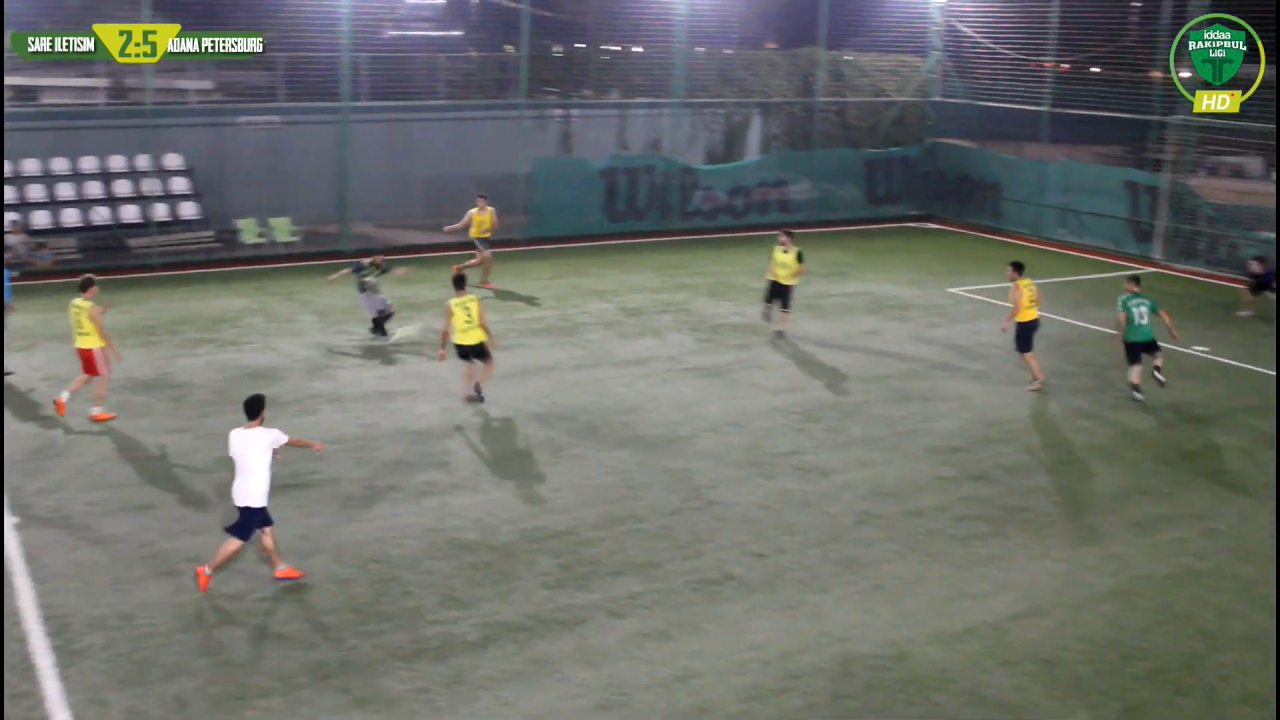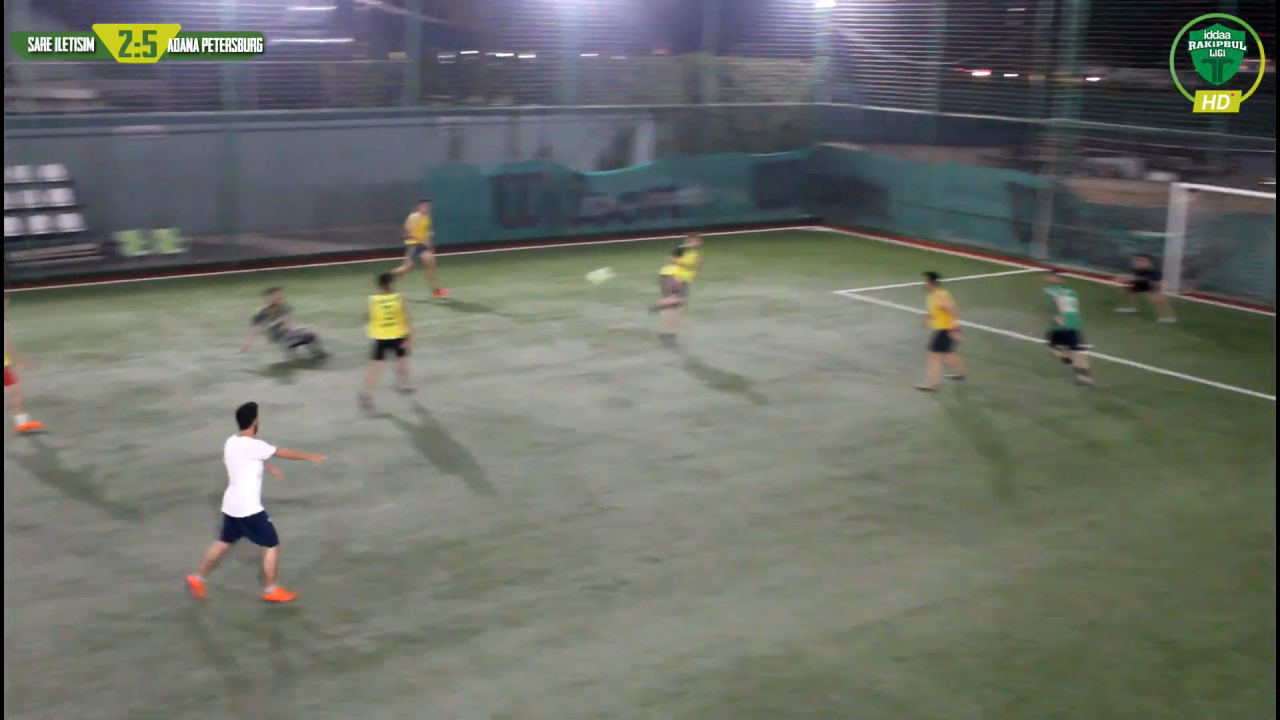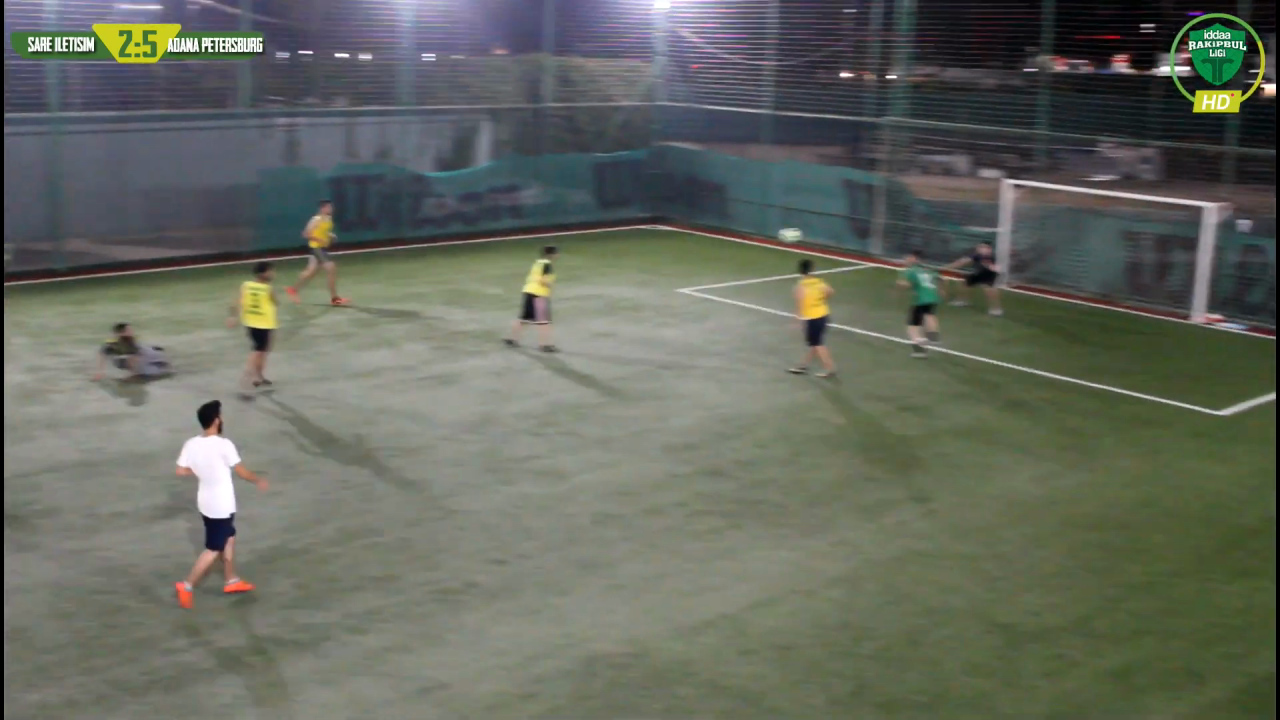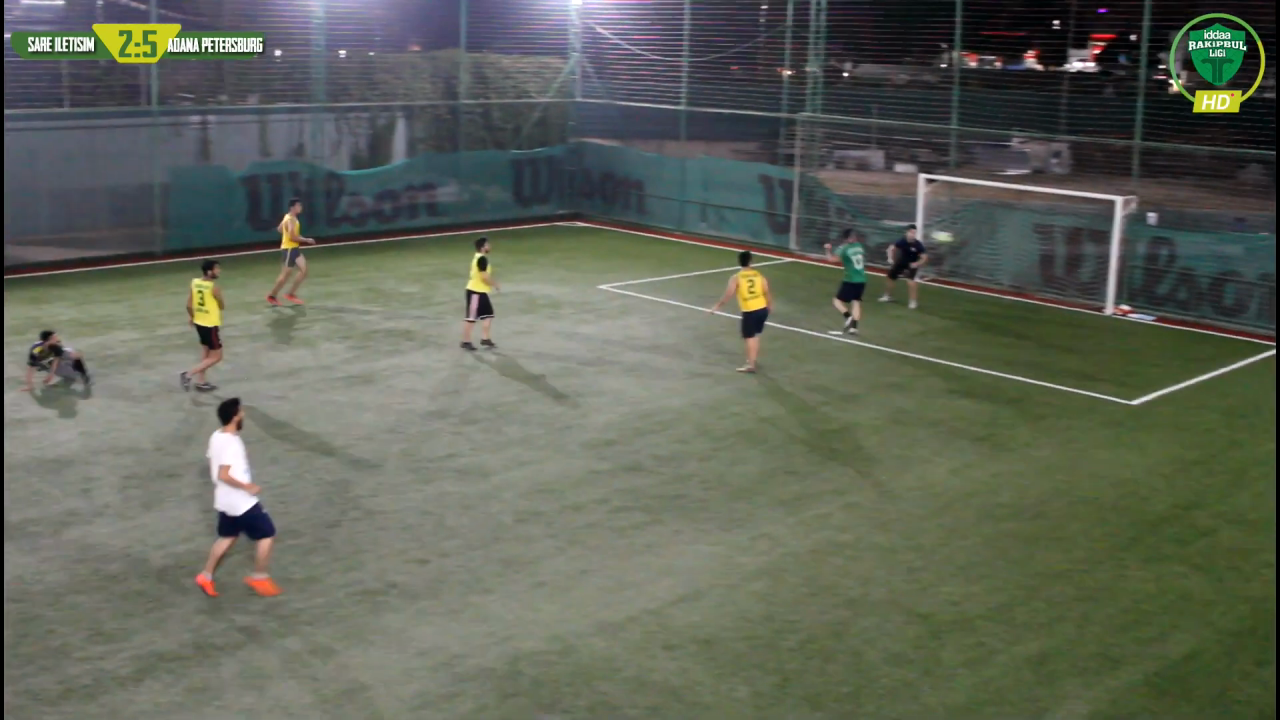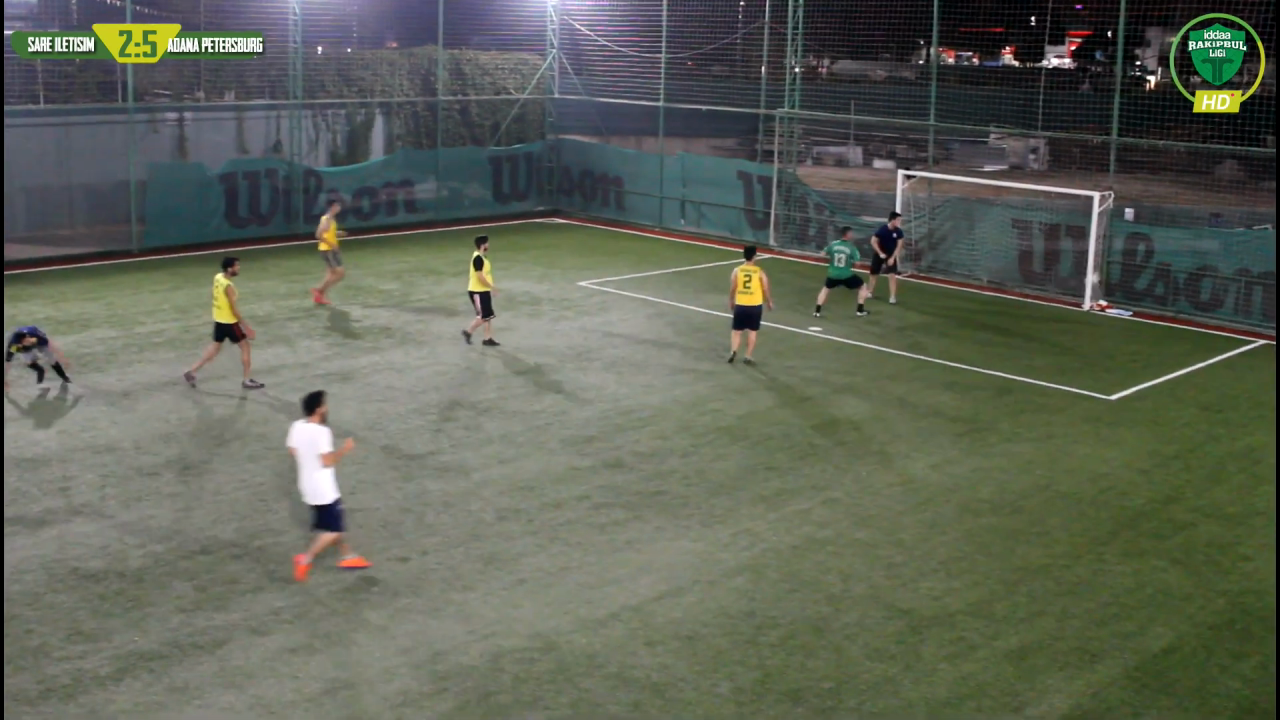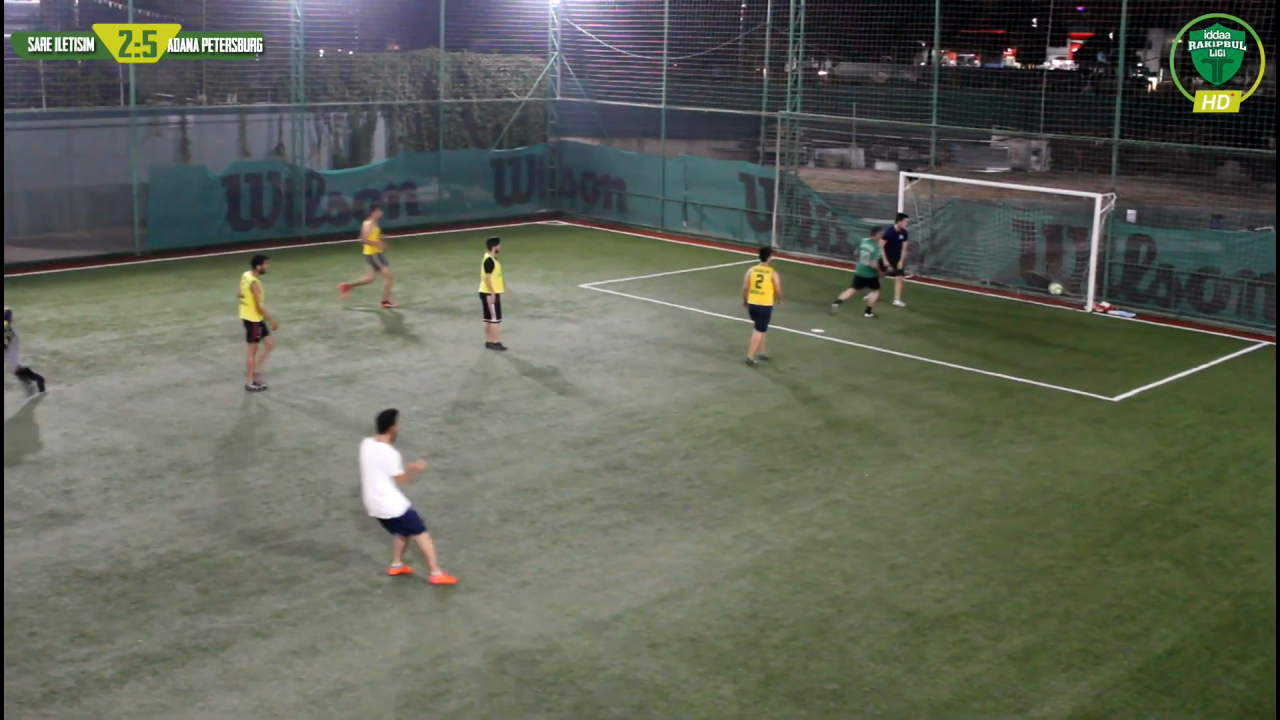
dt=0.3s
person 1, frame 1
left shoulder: (234, 434)
right shoulder: (269, 435)
right elbow: (293, 441)
right wrist: (312, 445)
left hip: (242, 494)
right hip: (253, 498)
left knee: (267, 528)
right knee: (239, 538)
left ankle: (281, 568)
right ankle: (207, 571)
person 1, frame 2
left shoulder: (232, 442)
right shoulder: (252, 445)
right elbow: (282, 453)
left wrist: (267, 467)
right wrist: (310, 457)
left hip: (232, 504)
right hip: (248, 507)
left knee: (223, 542)
right knee: (272, 546)
left ankle: (198, 578)
right ankle: (271, 590)
person 1, frame 3
left shoulder: (191, 444)
right shoulder: (223, 445)
left elbow: (181, 471)
right elbow: (241, 471)
right wrist: (258, 481)
left hip: (206, 502)
right hip: (221, 506)
left knee: (228, 539)
right knee: (214, 550)
left ankle: (232, 581)
right ankle: (186, 586)
person 1, frame 4
left shoulder: (216, 436)
right shoulder: (232, 442)
right elbow: (222, 475)
left wrist: (239, 454)
right wrist: (247, 487)
left hip: (224, 501)
right hip: (242, 502)
left knee: (226, 538)
right knee: (267, 535)
left ankle: (206, 576)
right ankle: (259, 576)
person 1, frame 5
left shoulder: (296, 427)
right shoulder: (321, 432)
left elbow: (293, 451)
right elbow: (327, 462)
right wrist: (344, 449)
left hip: (309, 487)
right hip: (323, 490)
left knee: (326, 525)
right knee: (334, 529)
left ankle: (348, 558)
right ankle: (306, 559)
person 1, frame 6
left shoulder: (366, 445)
right shoulder: (390, 454)
right elbow: (400, 481)
left wrist: (403, 468)
right wrist: (415, 469)
left hip: (373, 505)
right hip: (392, 505)
left knee: (401, 532)
right knee: (421, 533)
left ankle: (397, 565)
right ankle: (436, 574)
